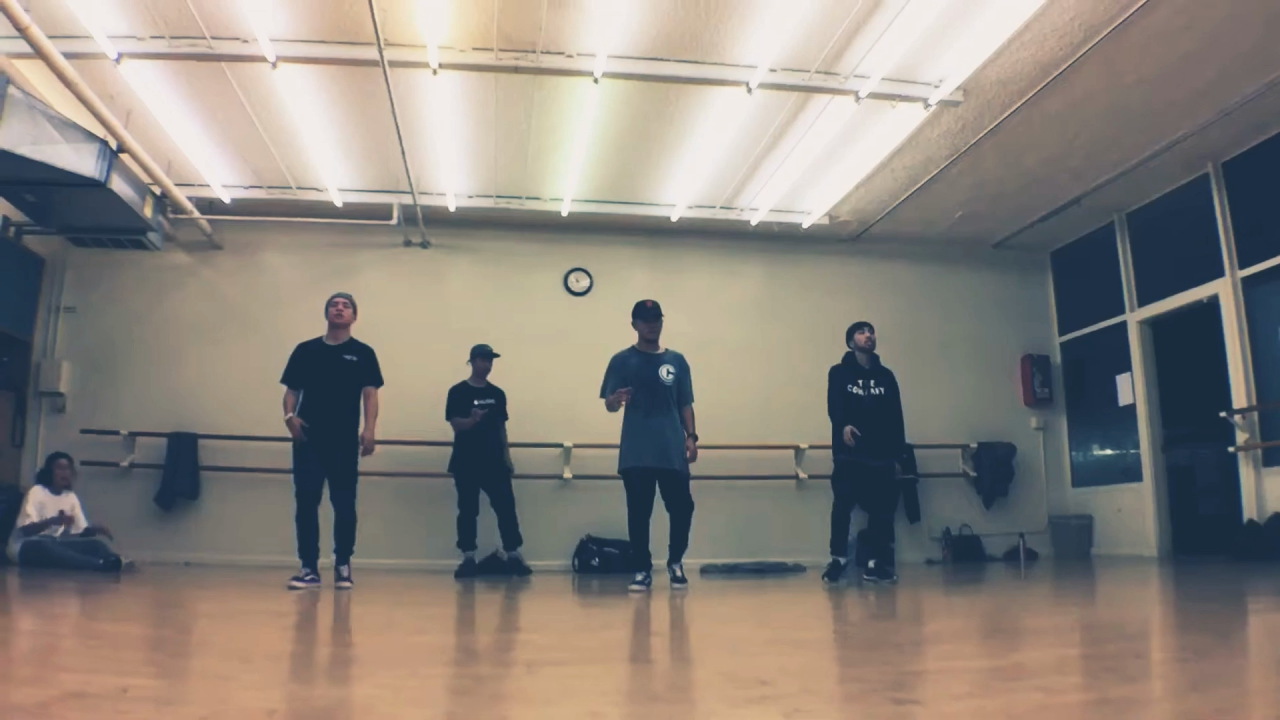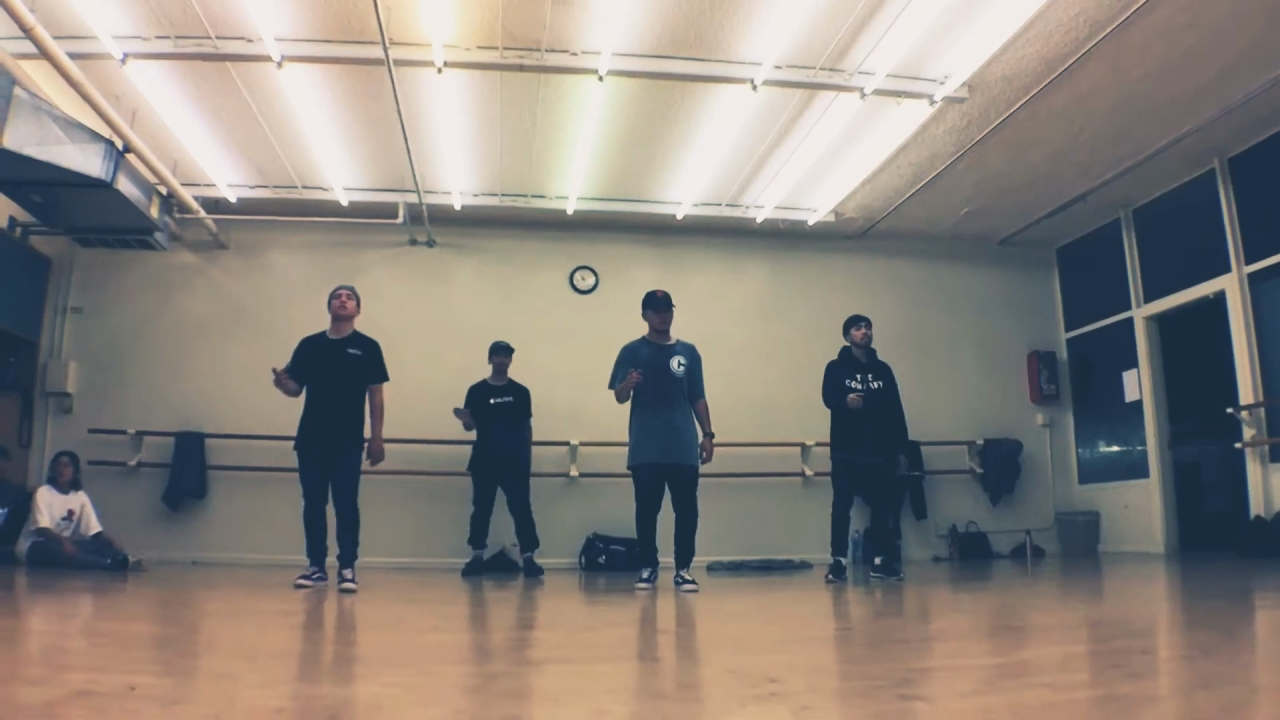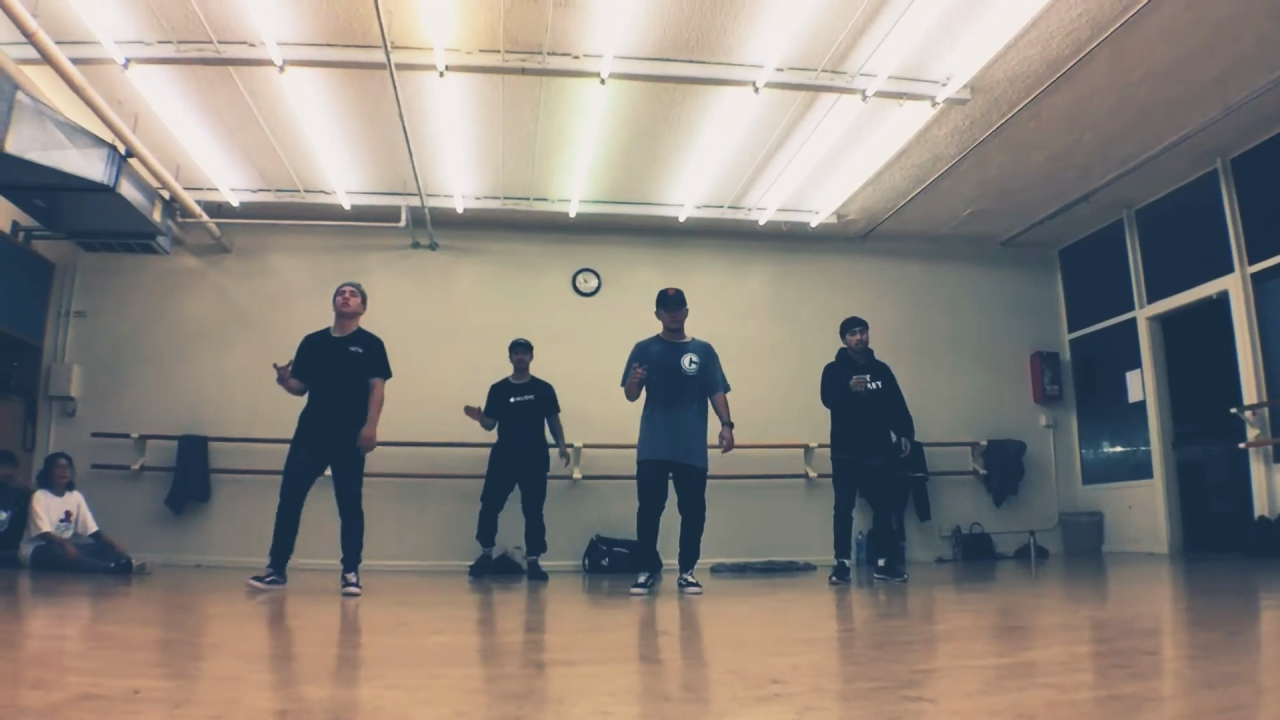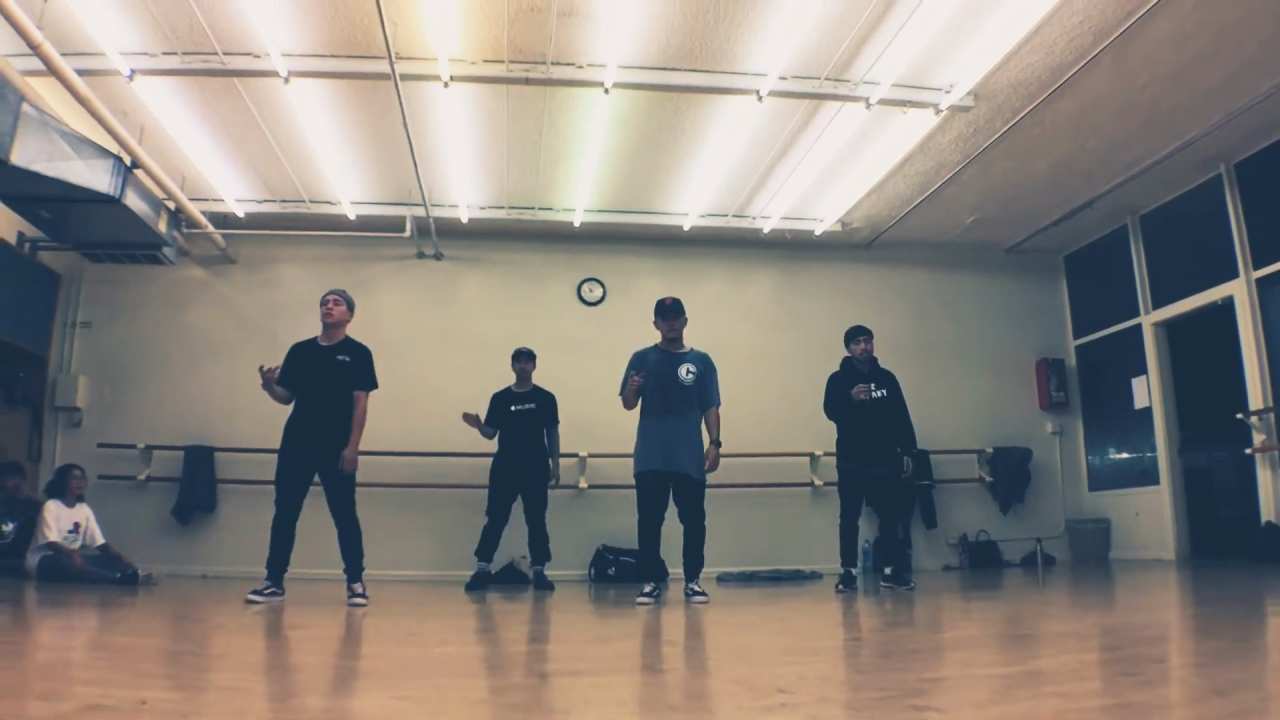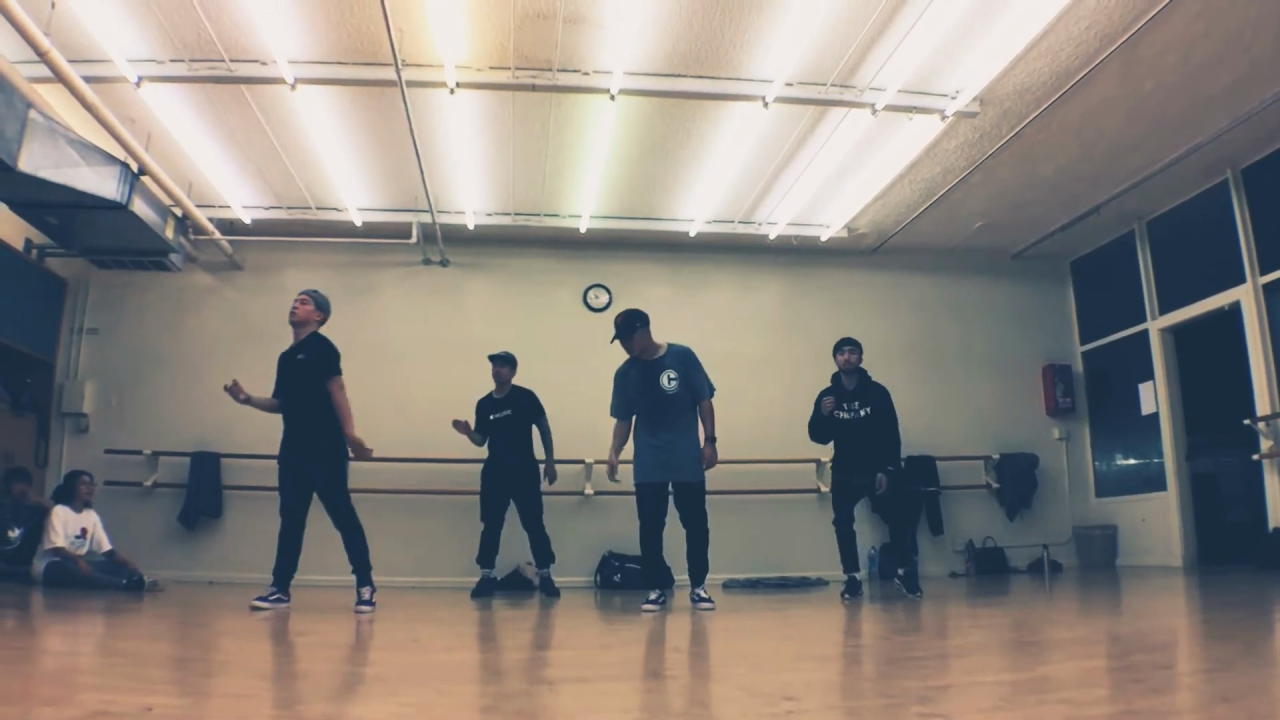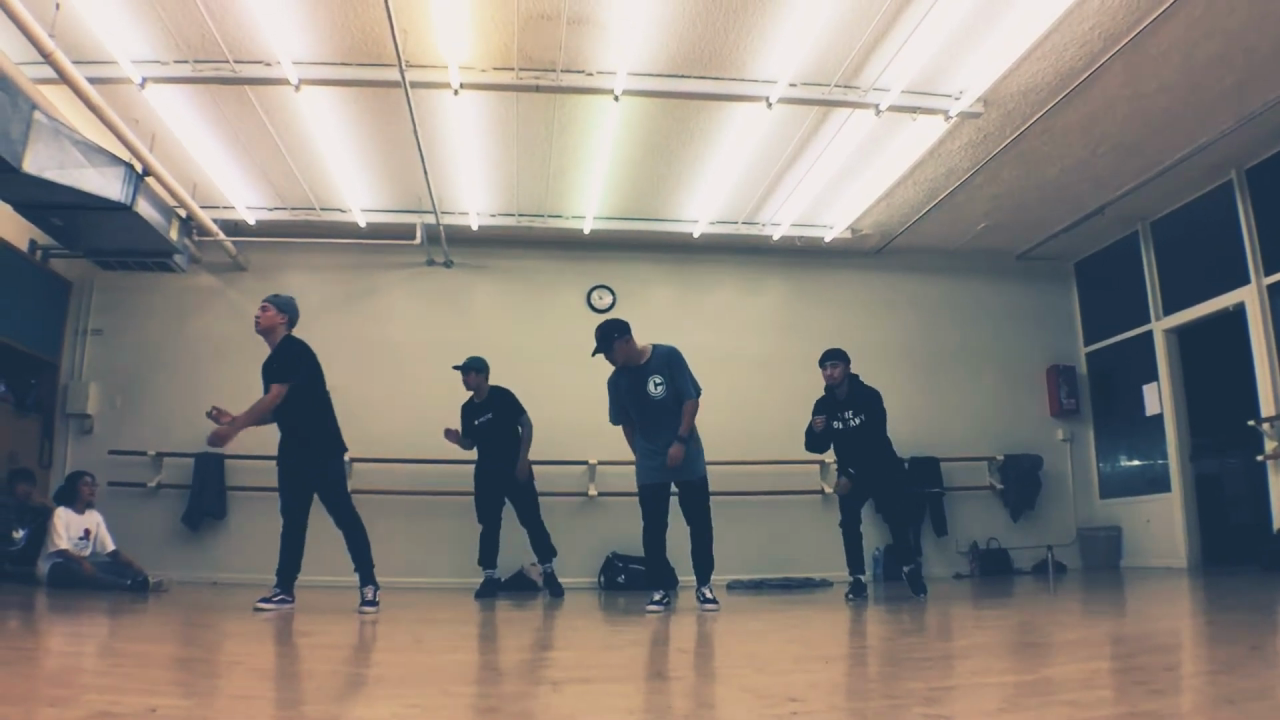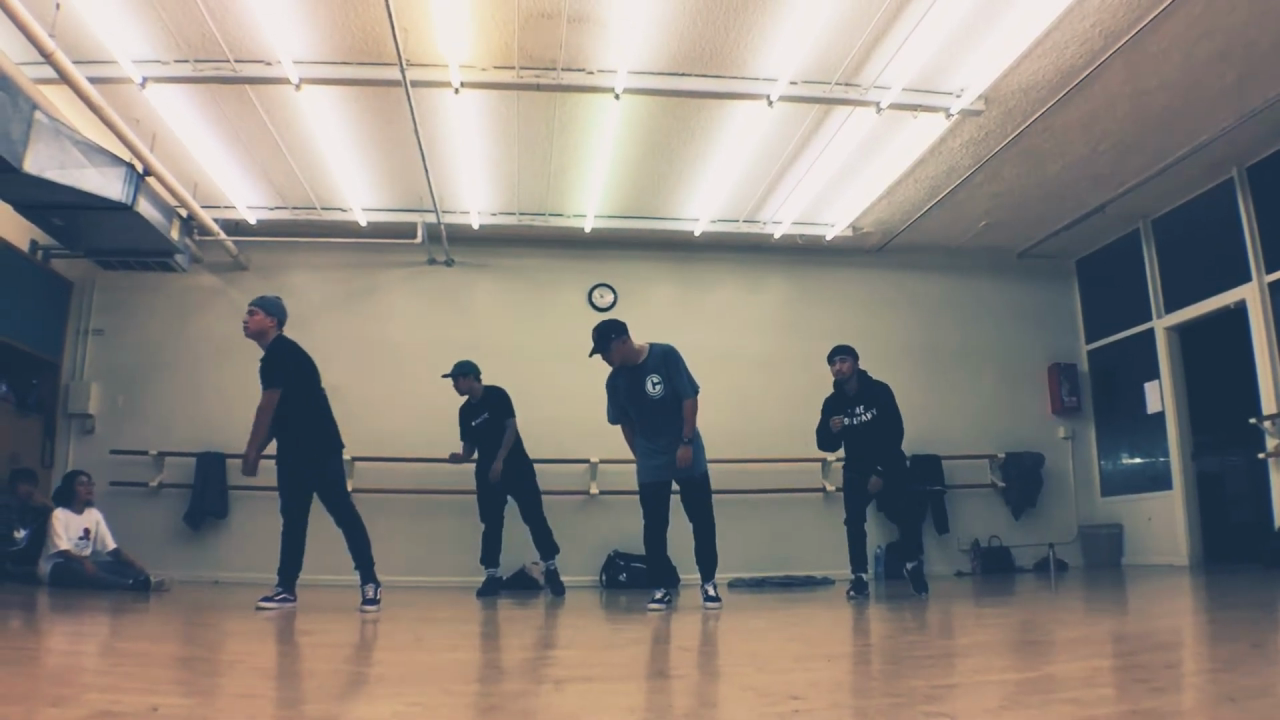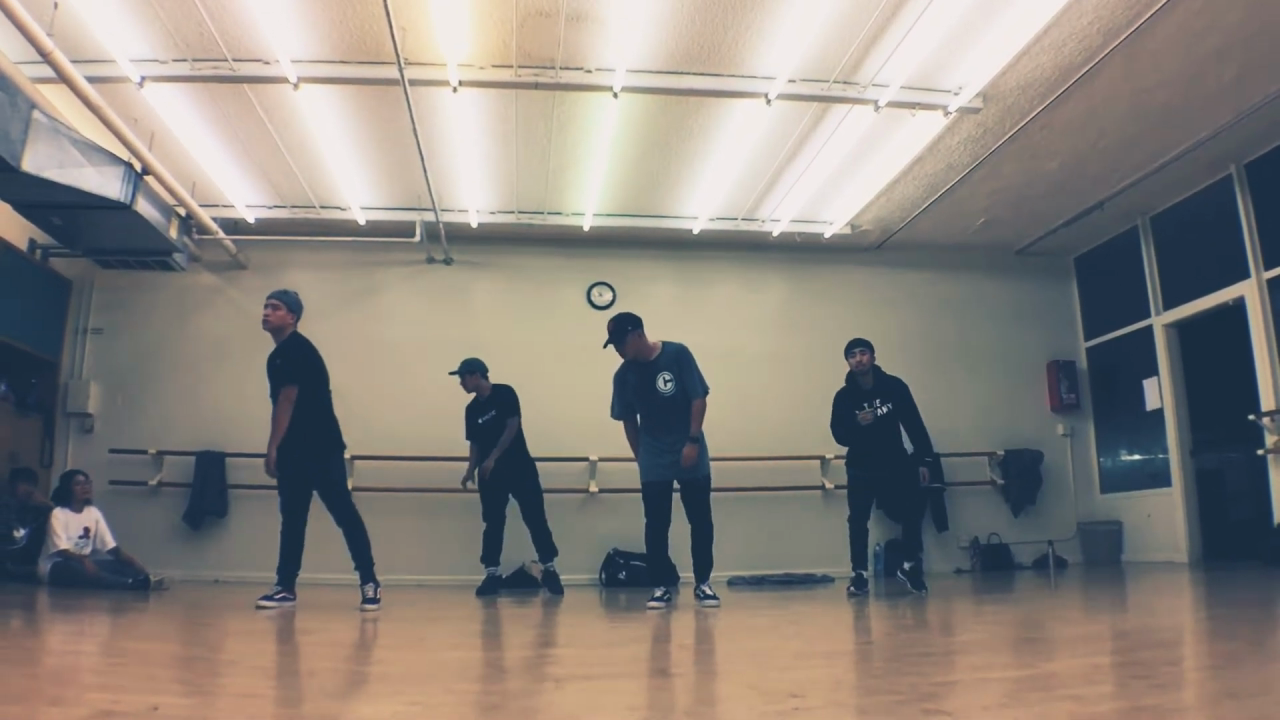
dt=0.4s
person 1, frame 1
left shoulder: (363, 353)
right shoulder: (304, 350)
left elbow: (370, 395)
right elbow: (291, 391)
left wrist: (369, 430)
right wrist: (290, 416)
left hip: (344, 442)
right hip: (308, 440)
left knee: (344, 503)
right knee: (306, 502)
left ankle: (343, 564)
right ankle: (309, 568)
person 1, frame 2
left shoulder: (367, 347)
right shoulder: (309, 345)
left elbow: (375, 394)
right elbow: (295, 388)
left wrist: (377, 436)
right wrist: (282, 382)
left hip: (348, 439)
right hip: (311, 436)
left knee: (346, 502)
right knee: (314, 502)
left ankle: (347, 568)
right ankle: (317, 566)
person 1, frame 3
left shoulder: (370, 344)
right shoulder: (311, 342)
left elbow: (377, 388)
right elbow: (300, 388)
left wrist: (371, 426)
right wrist: (283, 380)
left hip: (349, 438)
right hip: (309, 434)
left knee: (350, 505)
right knee: (290, 497)
left ankle: (350, 572)
right ankle: (276, 568)
person 1, frame 4
left shoulder: (358, 353)
right shoulder: (299, 351)
left elbow: (360, 403)
right elbow: (287, 396)
left wrist: (352, 446)
right wrist: (270, 386)
left hip: (336, 449)
right hip: (296, 444)
left knee: (344, 514)
right knee: (284, 512)
left ankle: (355, 582)
right ankle: (274, 581)
person 1, frame 5
left shoulder: (322, 347)
right shoulder: (286, 357)
left elbow: (337, 390)
left wrist: (350, 434)
right wrist: (248, 399)
left hip: (326, 450)
right hip: (293, 450)
left knee: (344, 516)
right knee: (291, 518)
left ankle: (365, 586)
right ankle: (280, 588)
person 1, frame 6
left shoulder: (295, 350)
right shoulder: (272, 361)
left elbow: (274, 399)
right elbow: (271, 411)
left wrist: (233, 429)
right wrist: (233, 419)
left hip: (322, 449)
right hip: (292, 451)
left knee: (344, 515)
right knee: (292, 520)
left ankle: (369, 586)
right ankle: (284, 589)
person 1, frame 7
left shoulder: (283, 353)
right shoulder: (274, 357)
left elbow: (268, 409)
left wrist: (252, 452)
right wrist: (258, 451)
left hip: (320, 447)
right hip: (293, 450)
left knee: (344, 513)
right knee: (293, 519)
left ankle: (370, 583)
right ankle: (286, 588)
person 1, frame 8
left shoulder: (298, 349)
right shoulder: (278, 355)
left elbow: (287, 402)
left wrist: (272, 448)
right wrist: (279, 450)
left hip: (322, 447)
right hip: (294, 450)
left knee: (344, 513)
right knee: (292, 518)
left ankle: (369, 583)
right ankle: (285, 587)
person 2, frame 1
left shoulder: (677, 361)
right shoulder: (622, 361)
left elbow: (685, 404)
right elbow: (609, 403)
left wrist: (691, 436)
right wrist: (616, 400)
left hip: (672, 451)
right hip: (636, 453)
left knee: (682, 506)
right knee: (638, 512)
left ankle: (675, 561)
right ankle: (642, 570)
person 2, frame 2
left shoulder: (688, 352)
right shoulder: (632, 351)
left elbow: (698, 397)
right elbow: (619, 397)
left wrist: (707, 434)
right wrist: (627, 385)
left hip: (683, 446)
right hip: (645, 447)
left knee: (687, 508)
right knee: (647, 508)
left ankle: (683, 569)
right ankle: (648, 567)
person 2, frame 3
left shoulder: (703, 350)
right shoulder: (644, 349)
left elbow: (716, 392)
right elbow: (631, 396)
left wrist: (727, 424)
right wrist: (634, 381)
left hip: (692, 446)
right hip: (653, 444)
left knee: (693, 510)
right knee: (649, 506)
left ankle: (687, 571)
right ankle: (647, 570)
person 2, frame 4
left shoulder: (701, 361)
right shoulder: (642, 359)
left elbow: (711, 406)
right elbow: (628, 405)
left wrist: (714, 443)
right wrist: (630, 391)
left hip: (690, 457)
right hip: (650, 456)
left knee: (693, 519)
right knee: (649, 520)
left ankle: (692, 580)
right ankle: (650, 581)
person 2, frame 5
left shoulder: (683, 357)
right shoulder: (625, 373)
left elbow: (704, 401)
right elbow: (624, 420)
left wrist: (709, 441)
right wrist: (614, 454)
left hip: (687, 459)
right hip: (648, 464)
left knee: (696, 524)
right knee: (650, 527)
left ankle: (698, 586)
right ankle: (656, 588)
person 2, frame 6
left shoulder: (668, 357)
right shoulder: (616, 380)
left elbow: (691, 400)
left wrist: (680, 441)
right wrist: (641, 456)
left hip: (686, 456)
right hip: (650, 463)
left knee: (700, 522)
right knee: (653, 528)
left ankle: (704, 585)
right ankle: (660, 589)
person 2, frame 7
left shoulder: (665, 355)
right shoulder: (615, 380)
left elbow: (690, 398)
left wrist: (686, 442)
right wrist: (640, 456)
left hip: (686, 453)
right hip: (651, 462)
left knee: (702, 519)
right knee: (654, 526)
left ankle: (708, 582)
right ankle: (662, 588)
person 2, frame 8
left shoulder: (678, 355)
right shoulder: (623, 375)
left elbow: (698, 399)
right elbow: (629, 420)
left wrist: (692, 441)
right wrist: (640, 457)
left hip: (691, 454)
right hip: (654, 461)
left knee: (701, 521)
right knee: (656, 525)
left ankle: (703, 583)
right ankle: (662, 586)
person 3, frame 1
left shoulder: (886, 375)
right shoulder: (839, 372)
left elbow: (895, 417)
right elbow: (835, 406)
left wrist: (897, 454)
right wrist: (843, 426)
left hip: (880, 456)
right hip: (848, 455)
left knee: (881, 510)
right knee: (842, 507)
left ankle: (875, 563)
right ankle: (838, 559)
person 3, frame 2
left shoulder: (883, 370)
right shoulder: (836, 368)
left elbow: (896, 411)
right elbow: (829, 397)
left wrist: (899, 448)
right wrist: (845, 400)
left hip: (879, 452)
right hip: (846, 452)
left knee: (882, 507)
right knee: (841, 507)
left ankle: (880, 560)
right ankle: (838, 561)
person 3, frame 3
left shoulder: (881, 370)
right shoulder: (834, 370)
left elbow: (897, 405)
right elbow: (828, 399)
left wrist: (904, 433)
right wrist: (848, 388)
left hip: (879, 452)
right hip: (845, 453)
left knee: (884, 507)
right knee: (843, 508)
left ankle: (883, 562)
right ankle: (842, 563)
person 3, frame 4
left shoulder: (887, 378)
right shoulder: (839, 379)
left elbow: (901, 417)
right elbow: (831, 412)
left wrist: (906, 450)
right wrist: (850, 398)
left hip: (885, 460)
right hip: (851, 462)
left knee: (891, 515)
right knee: (849, 516)
left ankle: (891, 570)
right ankle: (848, 571)
person 3, frame 5
left shoulder: (877, 392)
right shoulder: (827, 396)
left elbow: (891, 433)
right elbow: (819, 436)
left wrist: (887, 469)
right wrist: (822, 415)
left hip: (879, 470)
right hip: (845, 472)
left knee: (897, 519)
right knee: (842, 522)
left ankle: (905, 572)
right ankle: (852, 578)
person 3, frame 6
left shoulder: (869, 397)
right shoulder: (823, 405)
left elbow: (876, 440)
right elbow: (817, 447)
left wrist: (852, 475)
right wrist: (815, 432)
left hip: (883, 470)
right hip: (849, 472)
left knee: (897, 520)
right knee: (849, 524)
left ankle: (911, 569)
right ankle: (858, 579)
person 3, frame 7
left shoulder: (879, 391)
right shoulder: (832, 403)
left elbow: (895, 433)
right elbow: (827, 445)
left wrist: (880, 471)
right wrist: (830, 431)
left hip: (890, 468)
right hip: (856, 471)
left knee: (906, 517)
right knee: (854, 521)
left ankle: (914, 566)
right ankle: (859, 577)
person 3, frame 8
left shoulder: (894, 387)
right shoulder: (844, 397)
left elbow: (914, 424)
right elbow: (841, 437)
left wrist: (924, 460)
right wrist: (856, 423)
left hip: (895, 465)
right hip: (861, 469)
left knee: (913, 511)
right knee: (858, 519)
left ankle: (911, 566)
right ankle: (859, 574)
person 4, frame 1
left shoulder: (498, 394)
right shoulder: (458, 392)
right elbow: (456, 425)
left wrist: (506, 455)
right wrist: (473, 419)
left hip: (494, 461)
right hip: (466, 461)
left knee: (506, 505)
right knee: (468, 510)
left ankle: (512, 555)
right ankle: (469, 559)
person 4, frame 2
left shoulder: (521, 392)
right shoulder: (476, 391)
left elbow: (526, 426)
right elbow: (469, 426)
left wrist: (527, 458)
right wrist: (465, 419)
left hip: (515, 460)
right hip: (485, 460)
left knee: (521, 508)
right knee: (482, 509)
left ankle: (528, 557)
right ankle: (477, 556)
person 4, frame 3
left shoulder: (544, 388)
right shoulder: (498, 389)
left elbow: (553, 419)
right elbow: (490, 424)
left wrist: (561, 445)
right wrist: (479, 417)
left hip: (535, 458)
right hip: (503, 456)
left knee: (533, 510)
right knee: (490, 504)
left ankle: (533, 560)
right ankle: (486, 553)
person 4, frame 4
left shoulder: (546, 398)
right shoulder: (499, 398)
left elbow: (552, 432)
right elbow: (491, 433)
left wrist: (555, 464)
right wrist: (478, 426)
left hip: (536, 467)
right hip: (505, 466)
left knee: (536, 520)
right knee: (496, 518)
left ankle: (538, 571)
right ankle: (483, 569)
person 4, frame 5
left shoulder: (526, 397)
right shoulder: (484, 404)
left elbow: (544, 428)
right elbow: (481, 440)
left wrist: (550, 462)
right wrist: (468, 432)
left hip: (524, 470)
right hip: (494, 471)
left knee: (534, 523)
right knee: (491, 524)
left ankle: (545, 575)
right ankle: (487, 576)
person 4, frame 6
left shoulder: (503, 396)
right shoulder: (467, 408)
left elbow: (526, 425)
right elbow: (470, 443)
left wrist: (523, 459)
right wrist: (457, 440)
left hip: (515, 469)
right hip: (486, 473)
left knee: (532, 520)
right knee: (489, 525)
left ankle: (548, 571)
right ankle: (490, 577)
person 4, frame 7
left shoulder: (497, 395)
right shoulder: (465, 411)
left elbow: (511, 428)
right elbow: (470, 445)
left wrist: (500, 460)
right wrist: (462, 457)
left hip: (516, 466)
right hip: (486, 472)
left knee: (535, 517)
right knee: (492, 524)
left ankle: (550, 568)
right ankle: (492, 576)
person 4, frame 8
left shoulder: (505, 393)
right shoulder: (472, 409)
left elbow: (512, 427)
right elbow: (475, 443)
left wrist: (492, 458)
right wrist: (471, 470)
left hip: (520, 467)
right hip: (490, 472)
left knee: (536, 519)
right knee: (493, 523)
left ankle: (549, 569)
right ankle: (492, 574)
